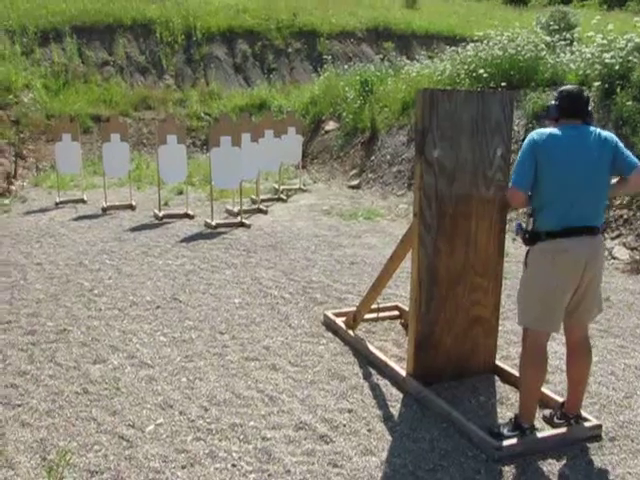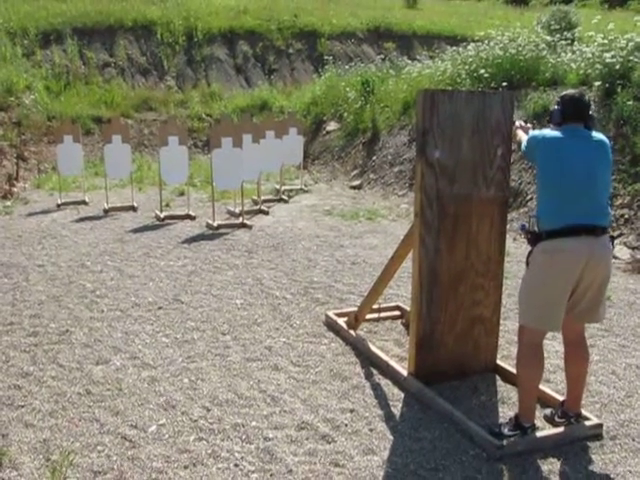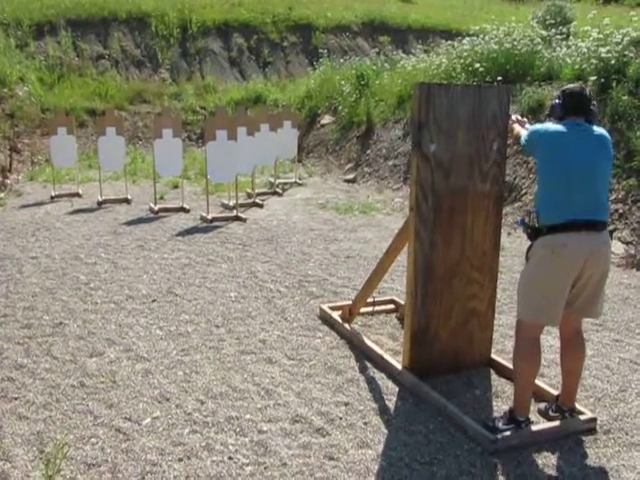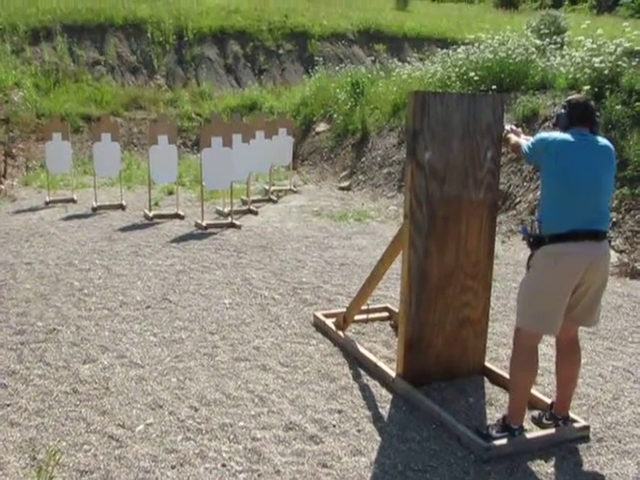
dt=1s
person 1, frame 1
left shoulder: (539, 140)
right shoulder: (606, 141)
left elbow: (515, 197)
right wrist: (598, 192)
left hip: (552, 248)
right hip: (592, 246)
left knee: (535, 337)
right knee: (578, 332)
left ankle: (524, 422)
right ankle: (571, 411)
person 1, frame 2
left shoulder: (543, 140)
right shoulder: (601, 144)
left elbow: (526, 145)
left wrist: (521, 131)
left hip: (557, 248)
right hip: (598, 247)
left knee: (530, 335)
right knee: (574, 331)
left ankle: (524, 421)
right ankle: (571, 410)
person 1, frame 3
left shoulder: (545, 134)
right shoulder: (602, 139)
left elbow: (523, 139)
left wrist: (517, 125)
left hip: (557, 243)
right hip: (597, 242)
left knee: (528, 330)
right knee: (571, 326)
left ankle: (519, 415)
right ankle: (566, 404)
person 1, frame 4
left shoulder: (551, 143)
right shoulder: (605, 150)
left elbow: (521, 148)
left wrist: (511, 136)
right wrist: (524, 137)
left hip: (558, 252)
right hip: (597, 252)
left knee: (526, 338)
right knee: (568, 335)
left ankle: (513, 423)
right ankle: (560, 413)
